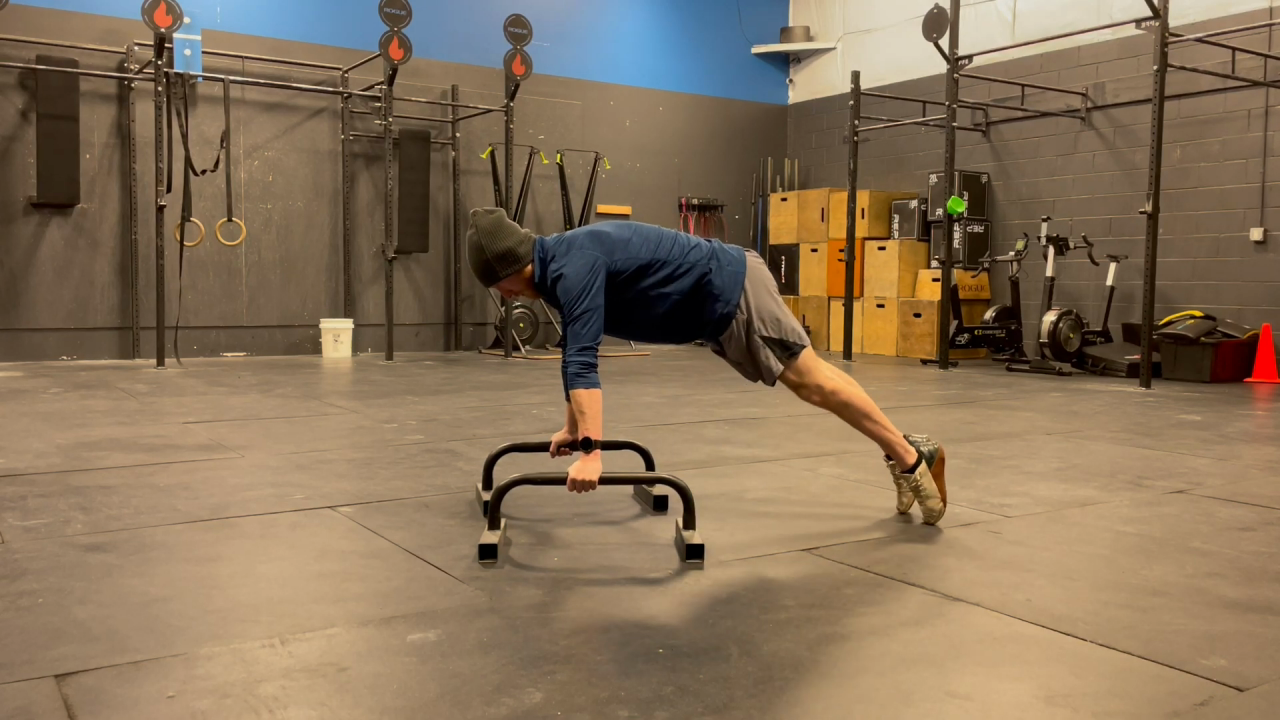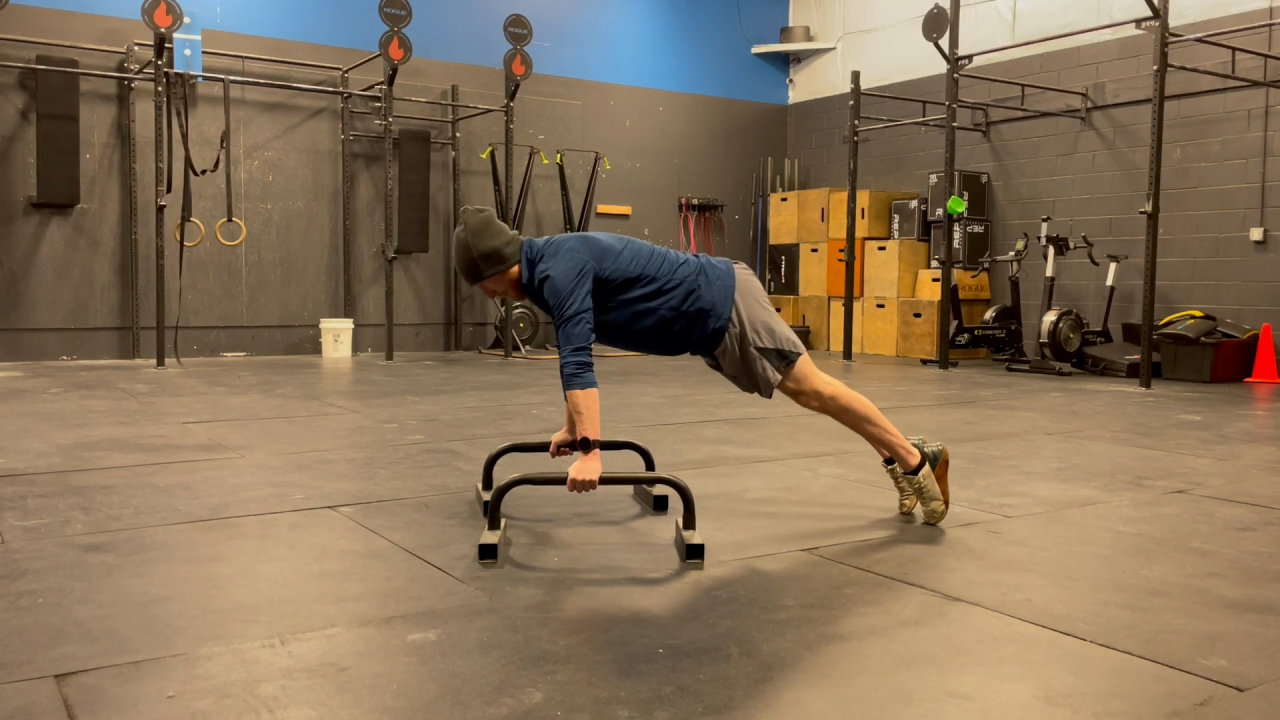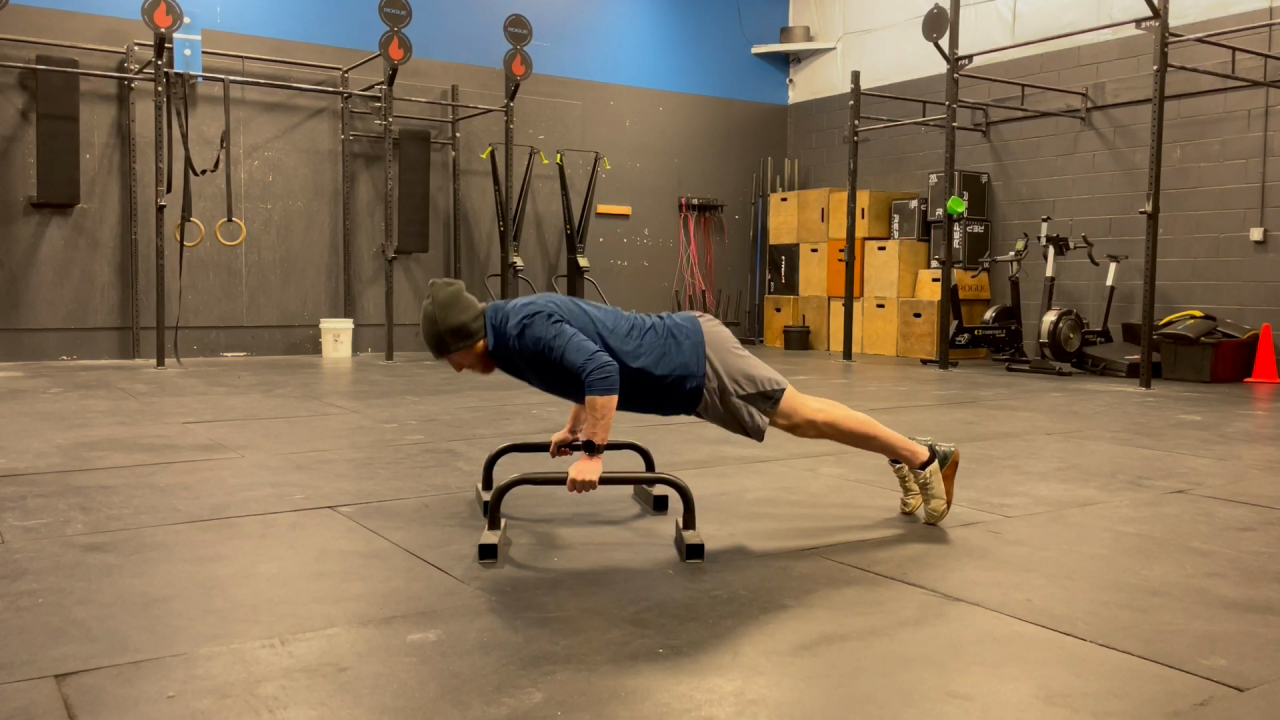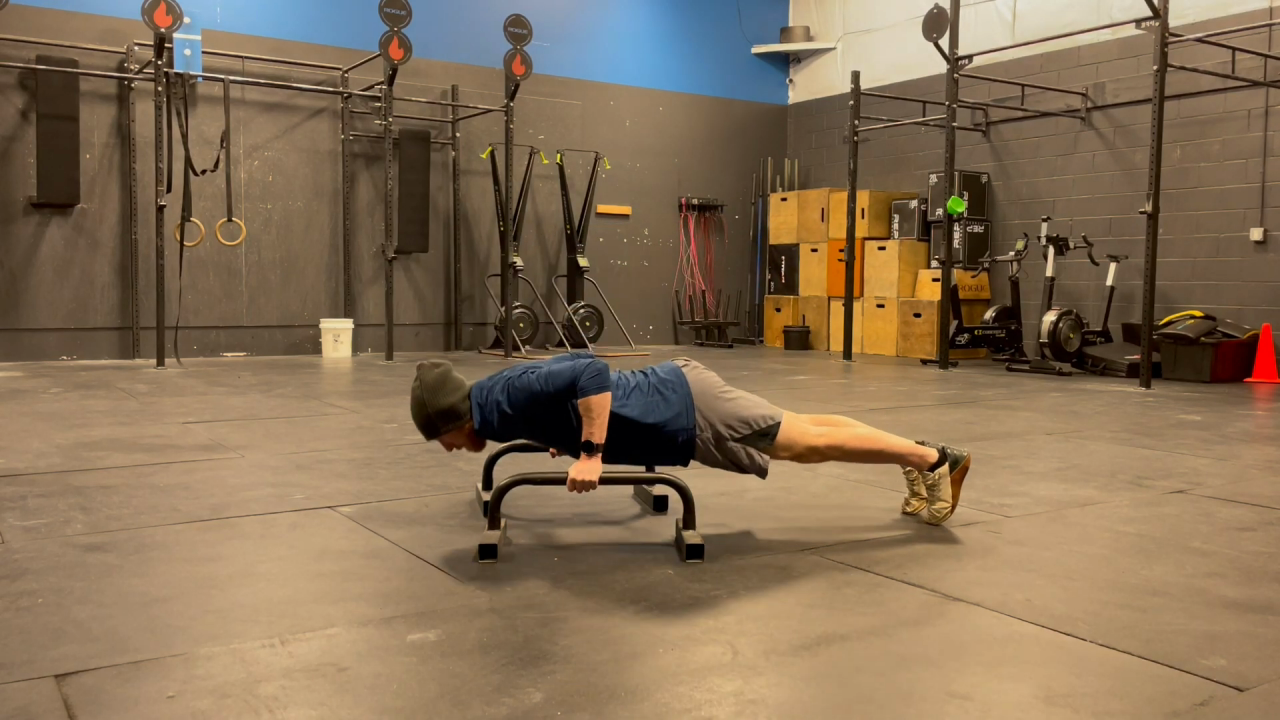
dt=0.5s
person 1, frame 1
left shoulder: (572, 267)
right shoulder: (560, 265)
left elbow: (583, 360)
right elbow: (577, 354)
left wrist: (590, 452)
right wrist: (573, 427)
left hip: (730, 290)
right hip: (721, 301)
left knee: (813, 382)
right knee: (810, 375)
left ankle: (913, 459)
right ankle: (900, 447)
person 1, frame 2
left shoulder: (558, 268)
right shoulder: (550, 267)
left elbow: (577, 361)
right elbow: (576, 355)
left wrist: (589, 452)
right wrist: (573, 427)
left hip: (721, 307)
right hip: (713, 315)
left knee: (812, 390)
right knee: (808, 391)
left ankle: (917, 460)
right ankle: (897, 457)
person 1, frame 3
left shoulder: (524, 331)
right shoulder: (517, 326)
left elbow: (601, 371)
left wrist: (592, 455)
right wrist: (575, 427)
left hip: (697, 361)
right hip: (686, 356)
left knee: (806, 417)
right knee: (800, 414)
left ankle: (925, 456)
right ankle: (906, 456)
person 1, frame 4
left shoulder: (506, 401)
right shoulder: (504, 393)
left elbow: (592, 374)
right elbow: (578, 367)
left wrist: (591, 453)
right wrist: (569, 431)
left hip: (688, 412)
right hip: (676, 390)
left knee: (809, 443)
right knee: (801, 430)
left ankle: (932, 459)
right ankle: (915, 456)
